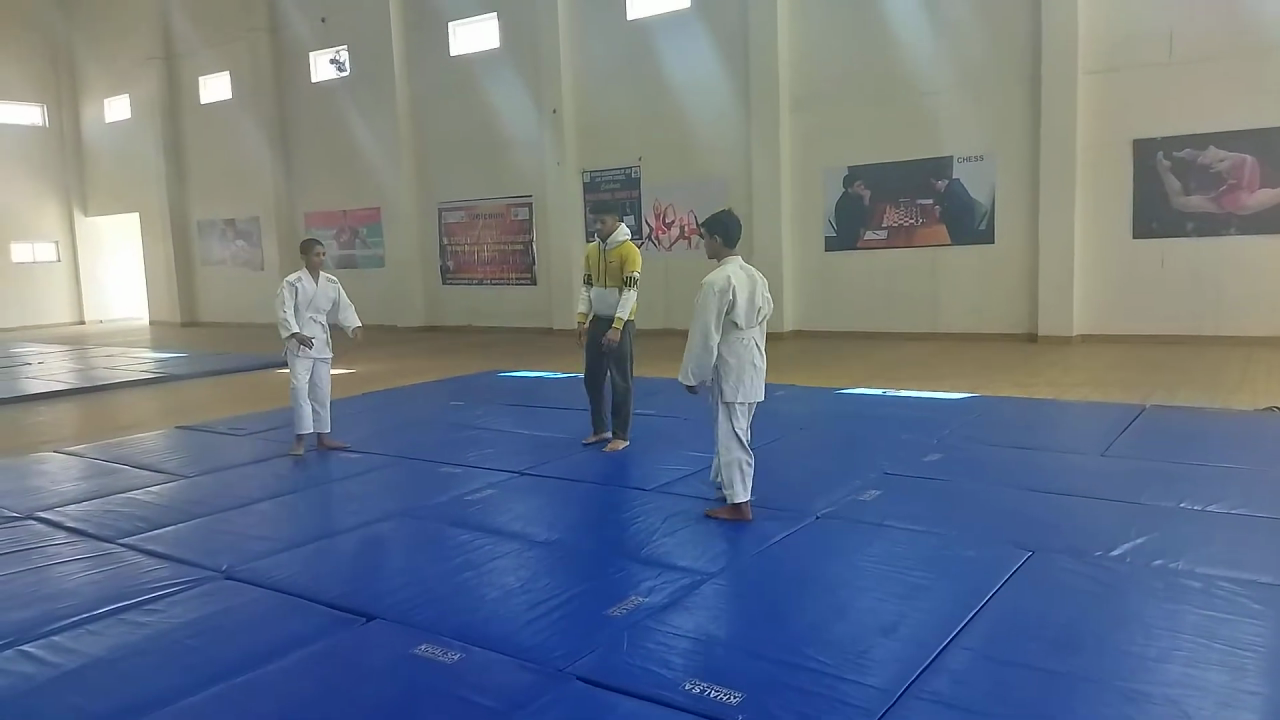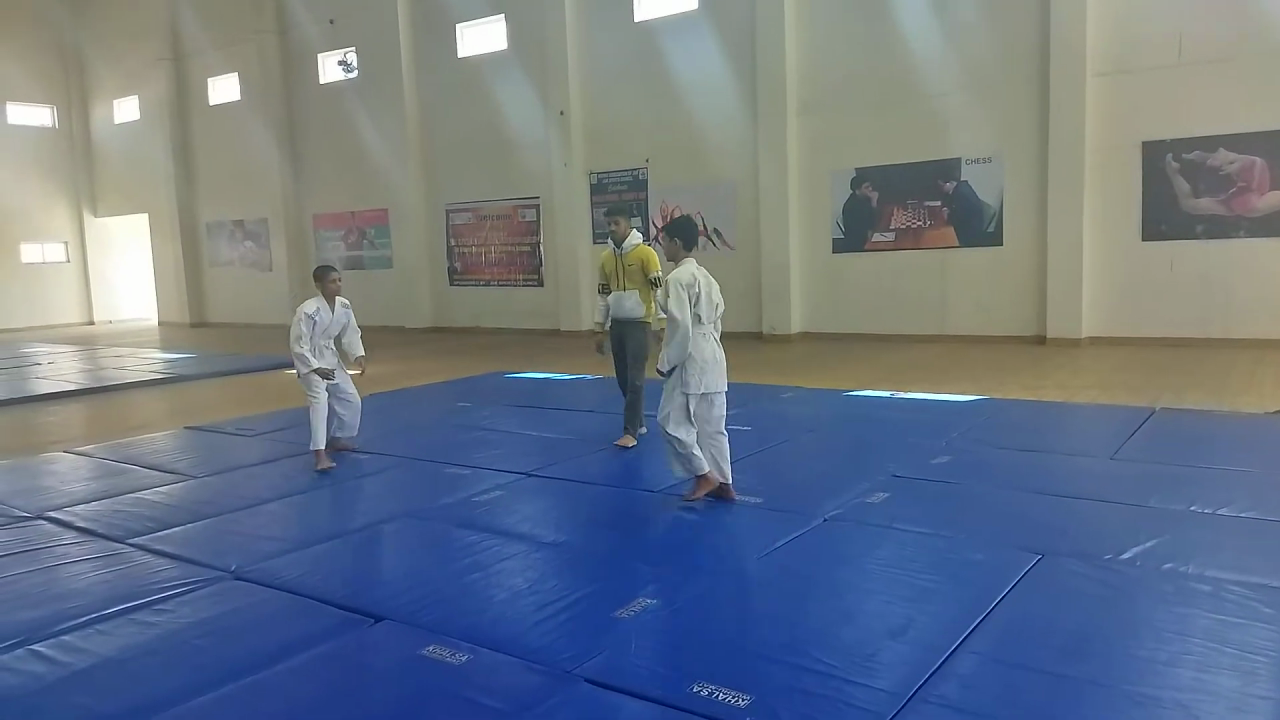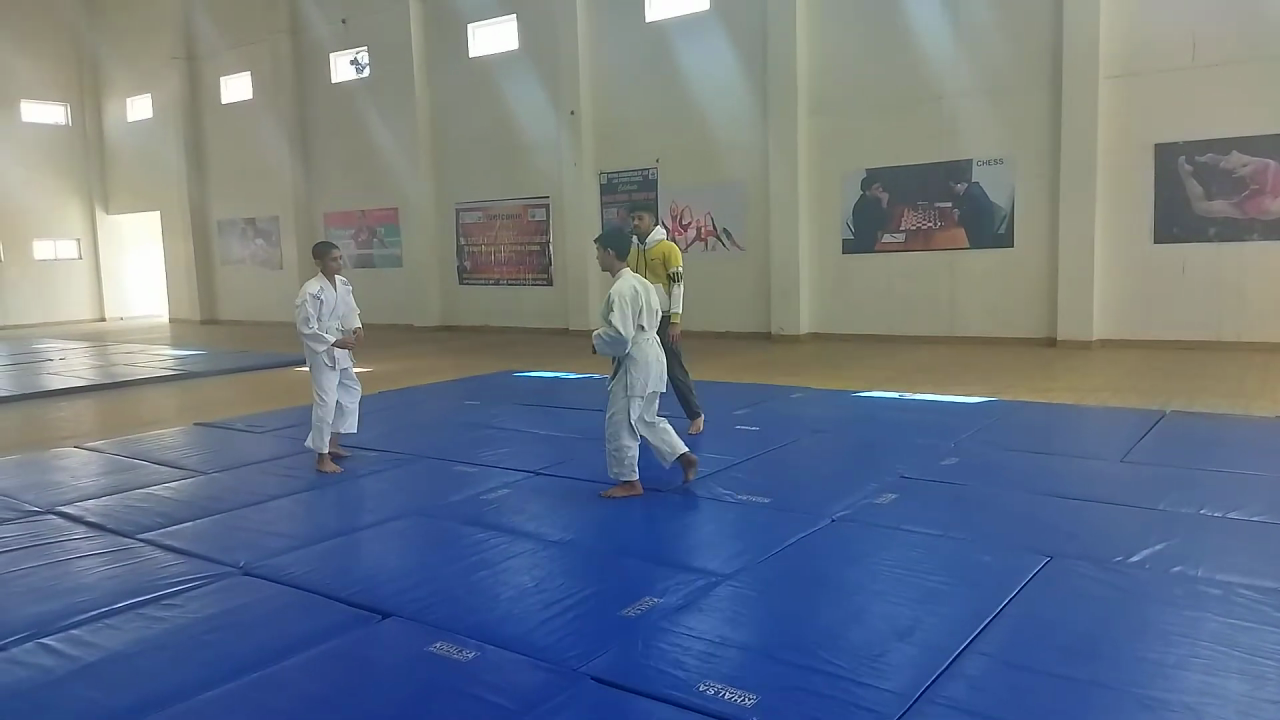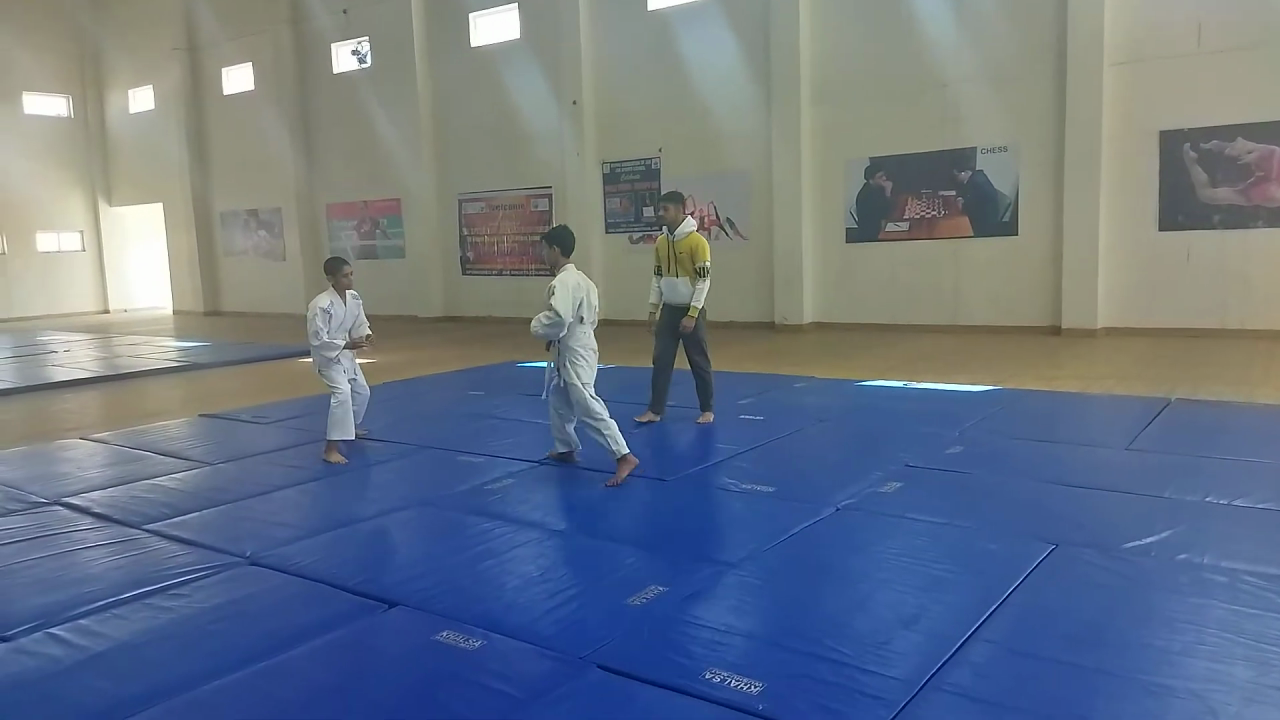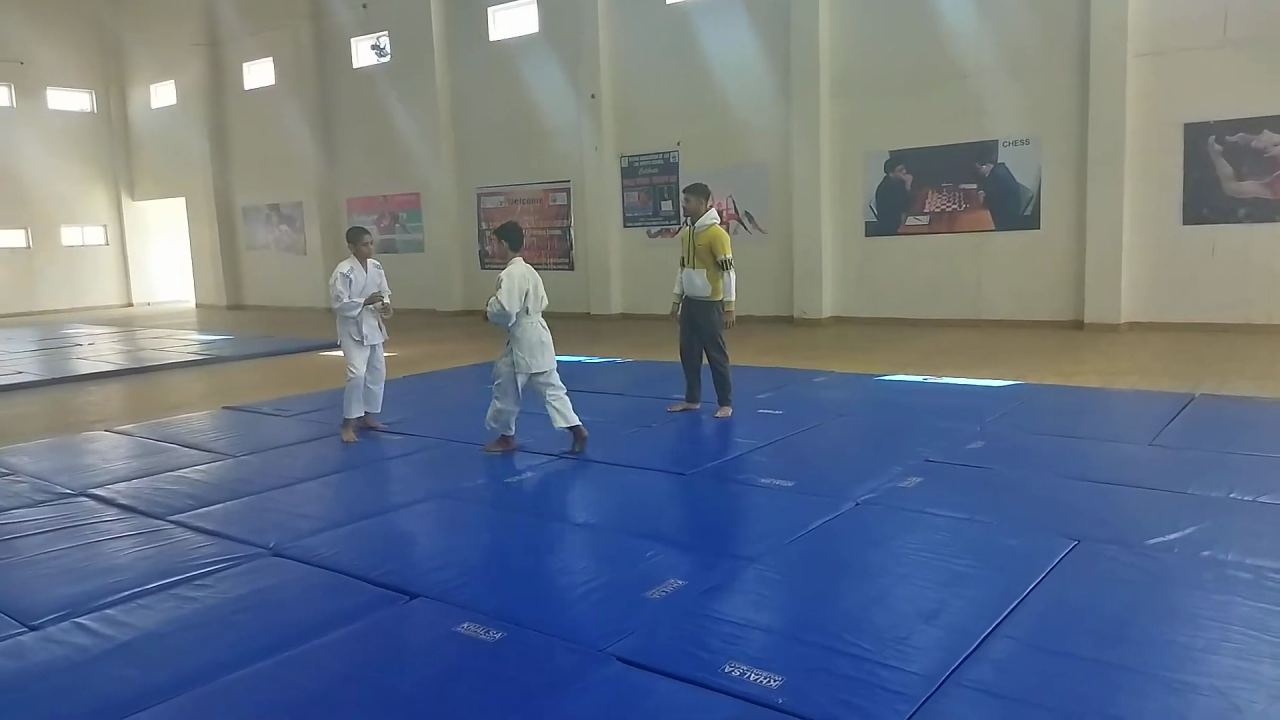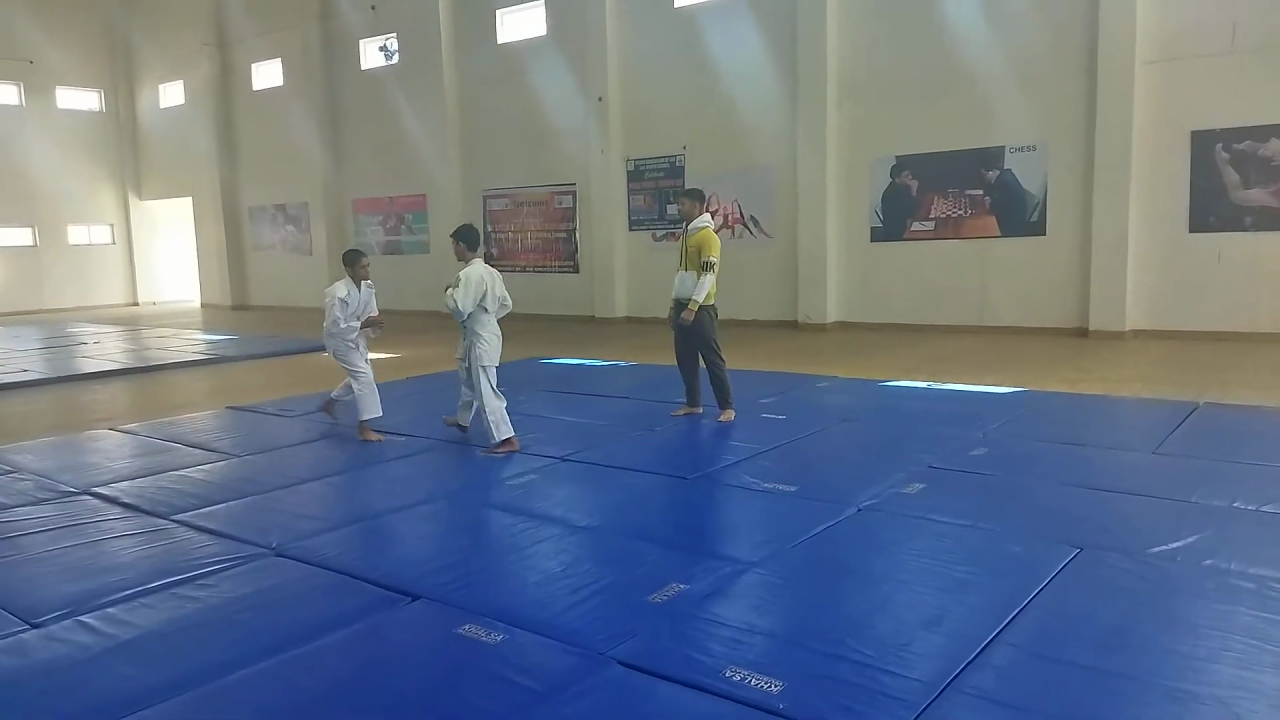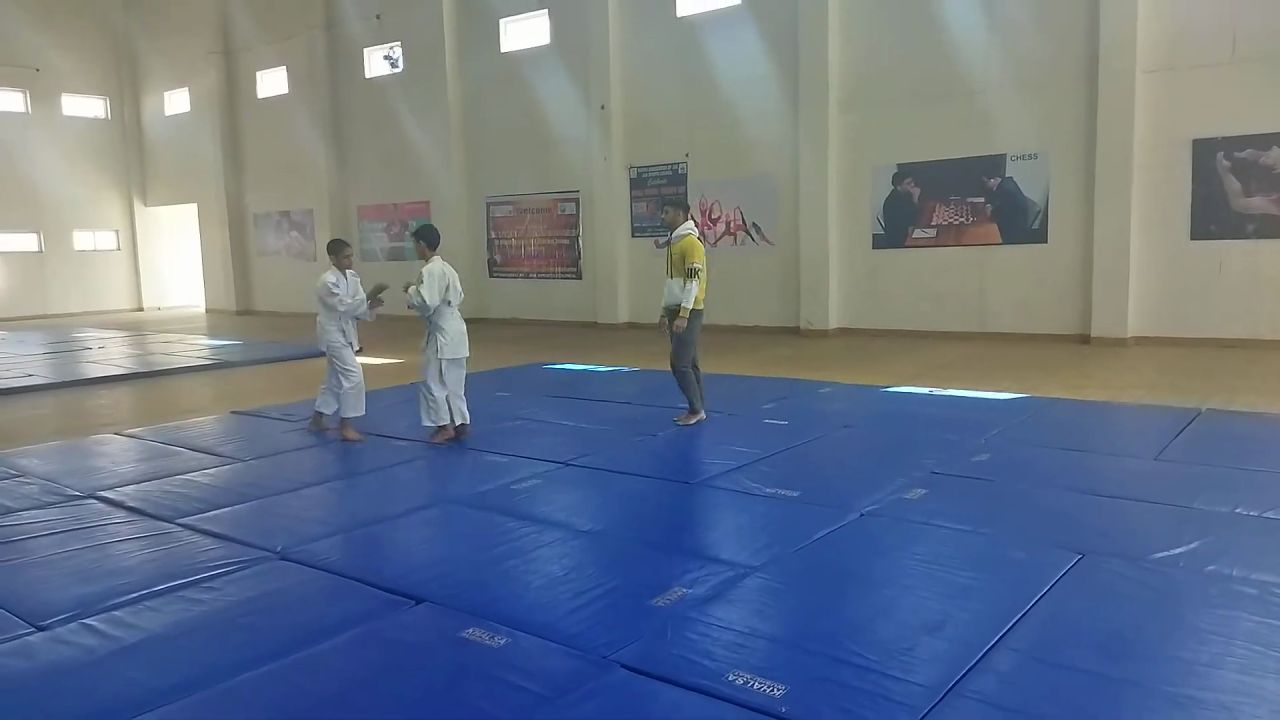
dt=0.4s
person 1, frame 1
left shoulder: (716, 281)
right shoulder: (755, 276)
left elbow: (704, 334)
left wrist: (691, 375)
left hip: (730, 363)
right hip: (753, 359)
left knee: (731, 433)
right knee: (737, 428)
left ankle: (738, 503)
right ankle: (731, 481)
person 1, frame 2
left shoulder: (678, 278)
right shoulder: (705, 276)
left elbow: (680, 326)
left wrist: (666, 362)
left hip: (691, 359)
right hip: (712, 355)
left knee: (671, 419)
right knee: (712, 423)
left ankle: (703, 474)
right ankle: (722, 482)
person 1, frame 3
left shoulder: (620, 289)
right shoulder: (642, 282)
left elbow: (620, 336)
left wrist: (598, 340)
left hip: (635, 363)
right hip: (651, 357)
left knee: (619, 421)
right knee: (646, 419)
left ankle: (629, 480)
right ankle: (683, 457)
person 1, frame 4
left shoulder: (562, 282)
right shoulder: (582, 279)
left elbow: (558, 320)
left wrist: (538, 326)
right wrist: (555, 336)
left hip: (573, 353)
right hip: (577, 348)
left knee: (589, 409)
right knee: (559, 401)
left ankle: (624, 456)
right ankle: (565, 449)
person 1, frame 5
left shoulder: (510, 275)
right shoulder: (530, 272)
left elbow: (505, 311)
left wrist: (491, 309)
left hip: (523, 342)
right hip: (539, 336)
left knee: (505, 388)
right knee: (552, 388)
left ankle: (506, 436)
right ankle: (576, 430)
person 1, frame 6
left shoulder: (468, 274)
right shoulder: (491, 272)
left elbow: (459, 309)
right elbow: (505, 305)
left wrist: (450, 293)
left hip: (479, 338)
right hip: (486, 333)
left knee: (487, 391)
right knee: (468, 381)
left ankle: (507, 439)
right ankle: (462, 420)
person 1, frame 7
left shoulder: (430, 271)
right shoulder: (447, 268)
left elbow: (425, 303)
left wrist: (411, 291)
right wrist: (416, 293)
left hip: (443, 333)
right hip: (454, 328)
left knee: (431, 381)
right knee: (452, 382)
left ankle: (443, 426)
right ankle: (460, 423)
person 2, frame 1
left shoulder: (629, 250)
right shoulder: (591, 250)
left elbow: (630, 292)
right elbow: (587, 287)
left wrist: (616, 327)
right wrist: (582, 319)
left hip: (620, 324)
right hip: (597, 322)
left knee: (620, 381)
right knee: (592, 378)
left ankle: (621, 435)
right ankle: (601, 429)
person 2, frame 2
left shoulder: (645, 253)
right shoulder: (606, 258)
left elbow: (658, 289)
right elbow: (603, 296)
left wrist: (661, 323)
right wrist: (599, 330)
left hip: (639, 324)
right hip: (617, 325)
left knee: (634, 379)
right knee: (624, 380)
left ankle: (630, 433)
right ankle: (637, 422)
person 2, frame 3
left shoulder: (668, 248)
right shoulder: (630, 253)
left elbow: (678, 285)
left wrist: (675, 321)
left hip: (665, 319)
left knee: (675, 370)
left ankle: (695, 415)
person 2, frame 4
left shoulder: (697, 242)
right shoulder: (661, 242)
left elbow: (704, 281)
left wrist: (692, 314)
right wrist: (653, 310)
left hip: (691, 312)
right hip: (669, 310)
left knee: (699, 362)
right knee: (661, 361)
left ankle: (707, 410)
right ankle: (654, 410)
person 2, frame 5
left shoulder: (717, 234)
right shoulder: (686, 232)
left elbow: (728, 272)
left wrist: (729, 307)
right wrist: (676, 300)
left hip: (710, 304)
right hip: (690, 302)
left knee: (716, 356)
right knee: (688, 353)
left ankle: (725, 403)
right ankle: (692, 399)
person 2, frame 6
left shoulder: (708, 237)
right shoulder: (685, 236)
left elbow: (707, 275)
left wrist: (692, 308)
right wrist: (674, 305)
left hip: (700, 308)
right hip: (683, 306)
left knee: (712, 358)
right knee: (685, 358)
left ankle: (727, 407)
right ankle: (693, 404)
person 2, frame 7
left shoulder: (691, 243)
right shoulder: (672, 243)
left elbow: (693, 281)
left wrist: (683, 315)
right wrist: (664, 313)
left hip: (689, 312)
right hip: (674, 311)
left knee: (680, 362)
right knee: (688, 362)
left ankle: (697, 409)
right ankle: (695, 409)
person 3, frame 1
left shoulder: (331, 282)
right shoulder: (292, 282)
left elbow: (344, 308)
right elbow: (284, 313)
left wrist: (355, 326)
right wrist: (296, 335)
left hip: (321, 342)
right hip: (300, 343)
left knee: (321, 392)
right knee: (300, 388)
left ankle: (322, 437)
right ankle: (301, 438)
person 3, frame 2
left shoulder: (344, 306)
right shoulder: (308, 311)
left elbow: (351, 334)
right elbow: (298, 345)
left wrist: (358, 355)
right wrist: (316, 369)
left hip: (331, 360)
right hip: (312, 364)
left knee: (351, 401)
right knee: (319, 403)
left ankle: (336, 439)
right ankle: (320, 456)
person 3, frame 3
left shoulder: (343, 284)
right shoulder: (311, 292)
left elbow: (350, 312)
right elbow: (305, 328)
left wrist: (356, 329)
right wrist: (334, 343)
left hip: (339, 349)
right hip: (321, 352)
left knee: (351, 392)
right knee: (325, 401)
left ankle: (332, 443)
right ankle: (322, 457)
person 3, frame 4
left shoulder: (354, 297)
right shoulder: (321, 305)
left elbow: (359, 323)
right elbow: (316, 340)
left wrist: (366, 335)
right wrist: (346, 345)
left hip: (346, 355)
right hip: (327, 356)
left knee: (361, 392)
right knee: (342, 394)
left ankle: (348, 429)
right ankle: (331, 448)
person 3, frame 5
left shoulder: (376, 267)
right shoulder: (343, 272)
left elbow: (384, 292)
right elbow: (338, 304)
left wrist: (384, 305)
right wrist: (365, 302)
left hip: (373, 326)
right hip: (352, 329)
left knee: (377, 372)
right knee: (357, 374)
left ankle: (367, 416)
right ankle: (348, 424)
person 3, frame 6
left shoulder: (368, 286)
right shoulder: (339, 294)
left elbow: (369, 312)
right elbow: (335, 327)
left wrist: (375, 324)
right wrist: (363, 324)
left hip: (354, 337)
right hip: (339, 340)
left knee: (361, 376)
right knee: (363, 376)
left ankle: (331, 402)
right ankle: (364, 428)
person 3, frame 7
left shoulder: (351, 276)
right shoulder: (328, 282)
left elbow: (359, 307)
right elbow: (345, 307)
left wrist: (372, 304)
right wrist: (370, 296)
left hip: (345, 333)
right hip: (333, 334)
left knee: (336, 378)
right knee: (353, 375)
left ankle: (318, 419)
right ankle: (345, 427)
